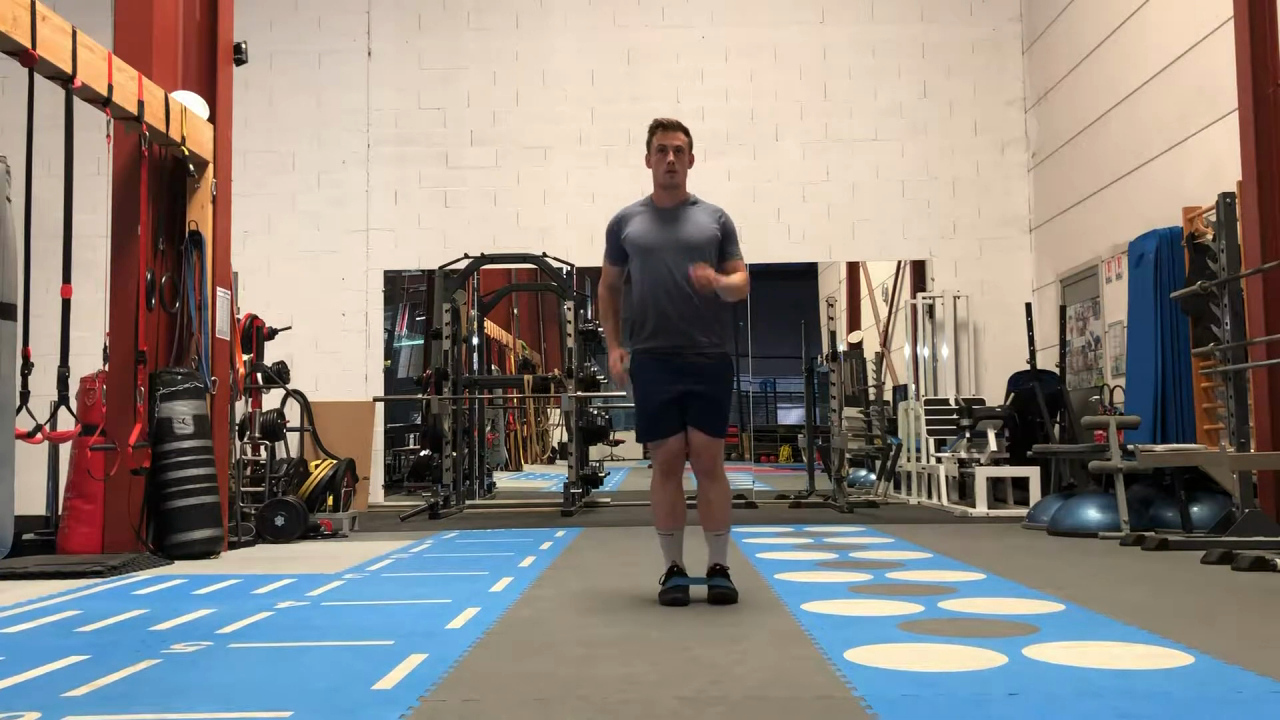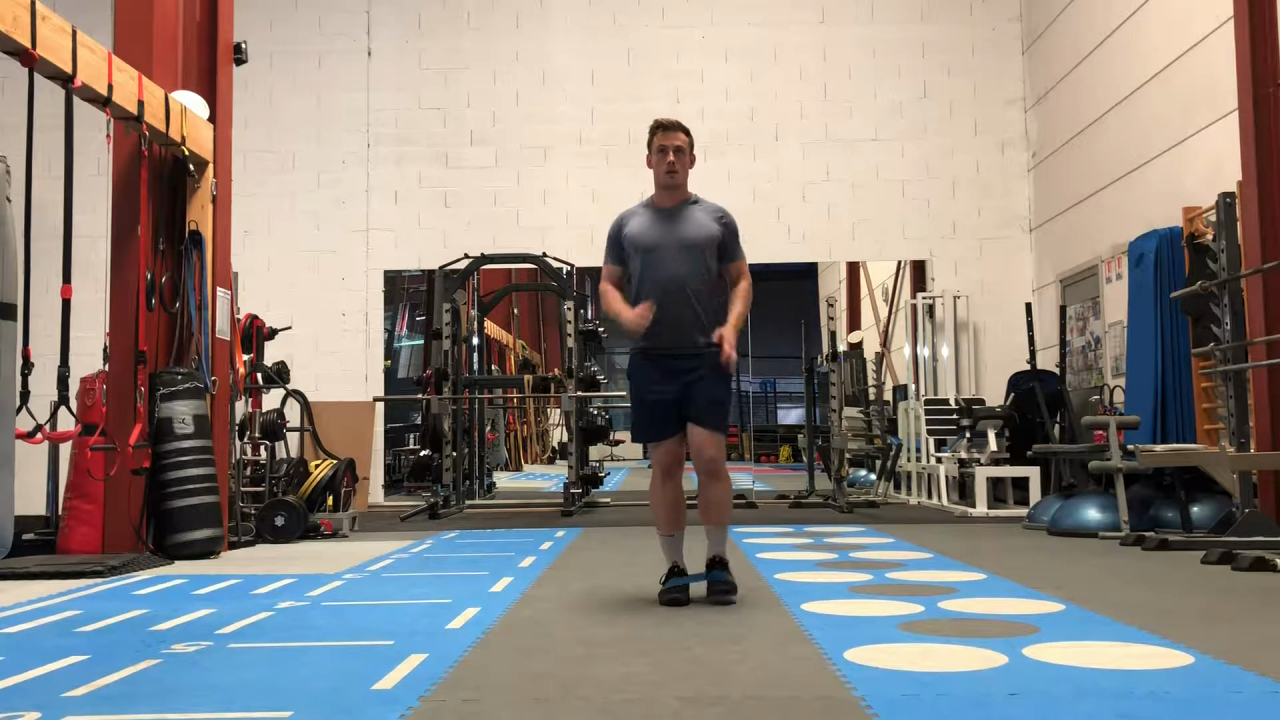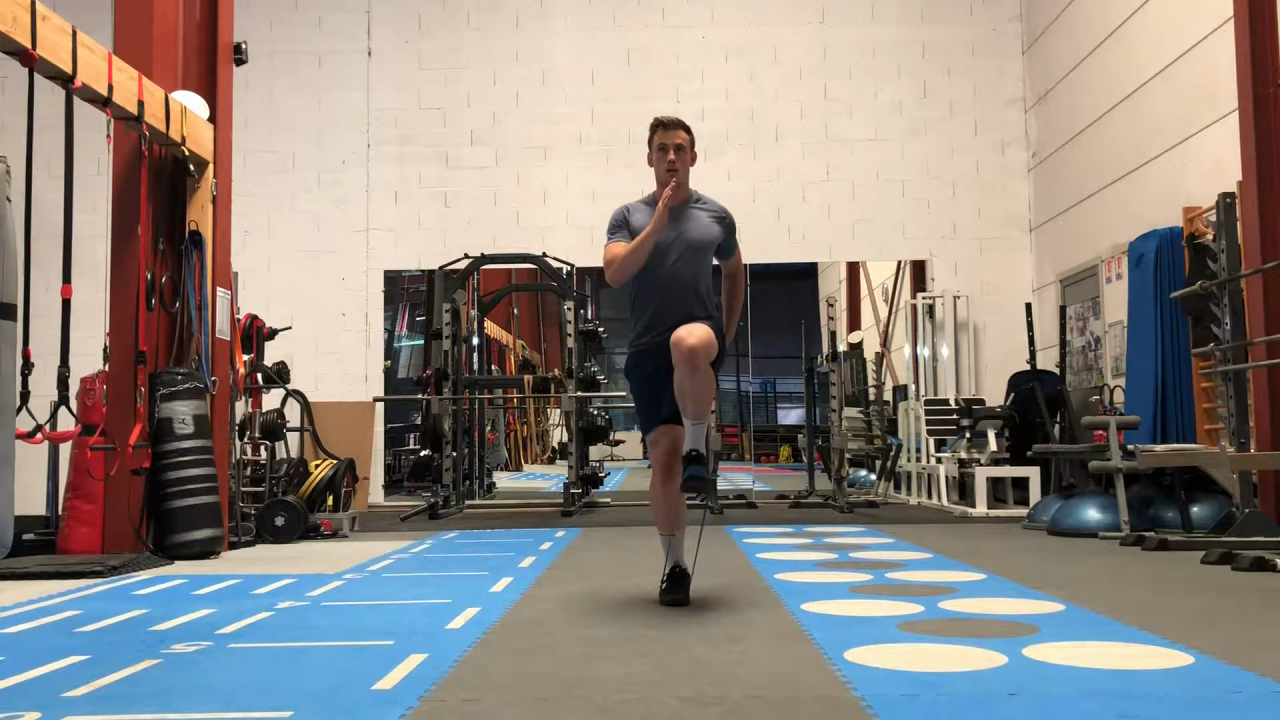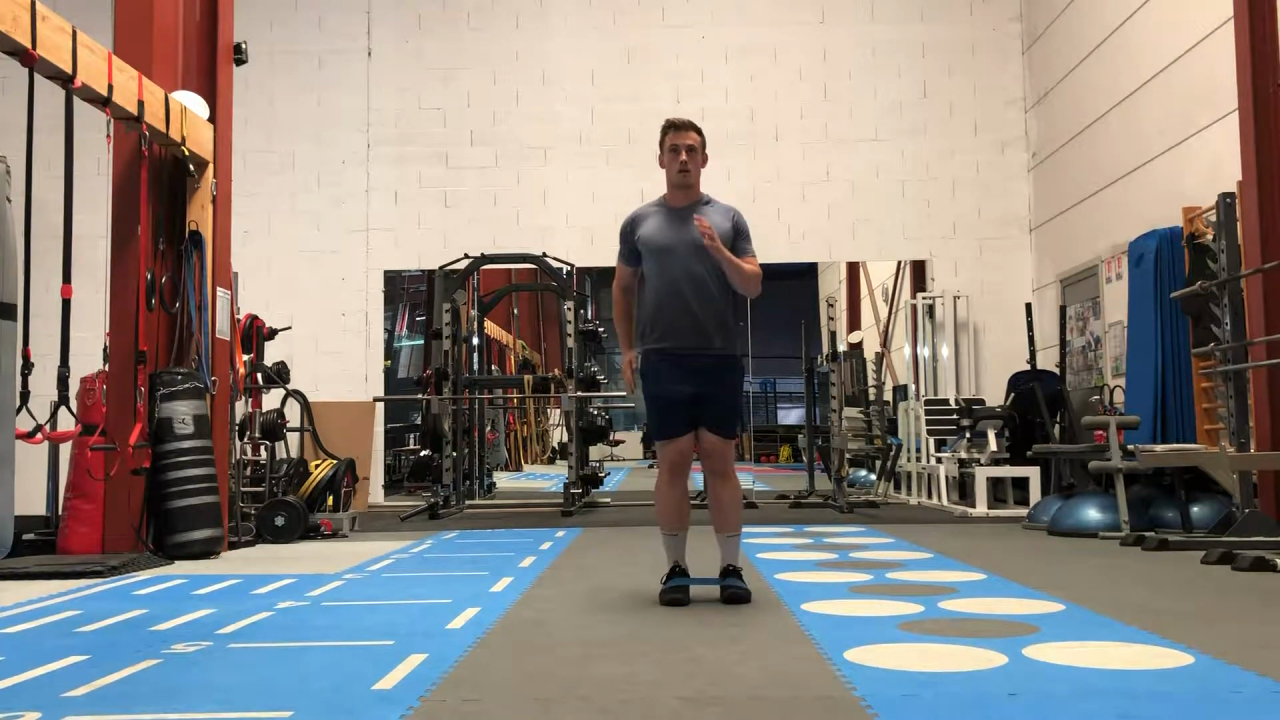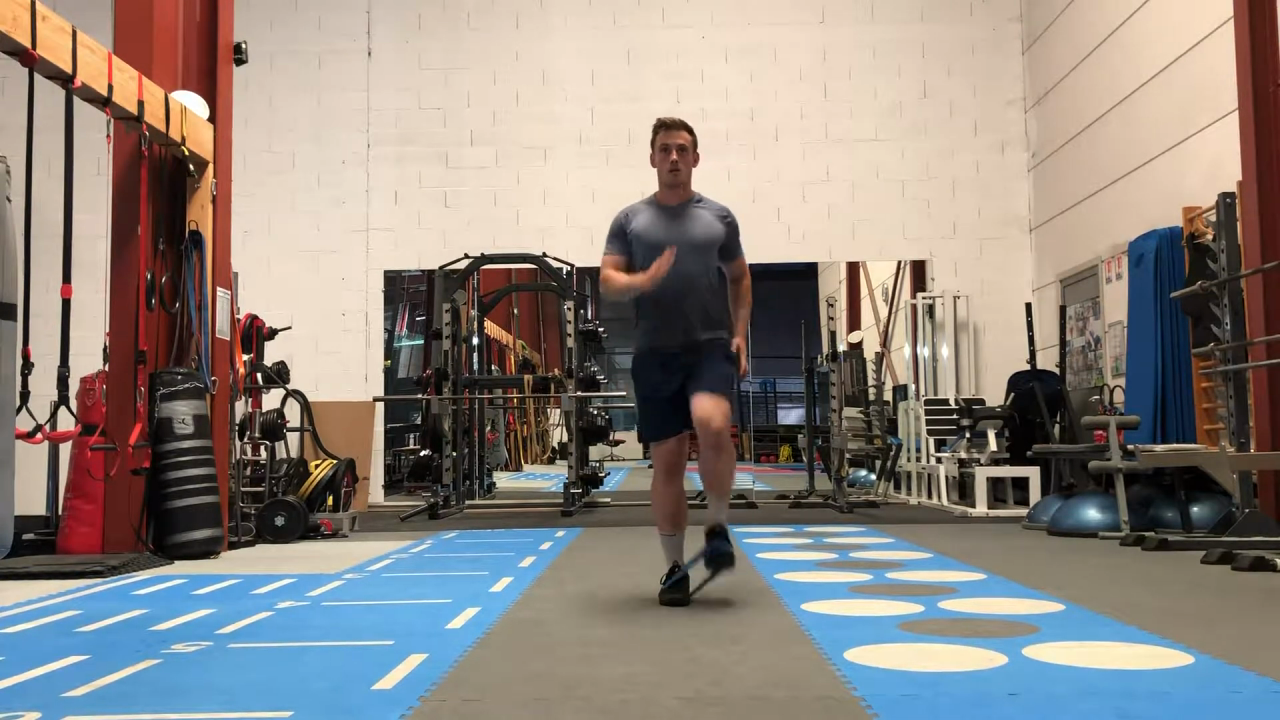
dt=0.7s
person 1, frame 1
left shoulder: (715, 218)
right shoulder: (625, 222)
left elbow: (742, 283)
right elbow: (609, 287)
left wrist: (718, 282)
right wrist: (614, 347)
left hip: (709, 358)
right hip: (652, 361)
left knee: (708, 462)
right knee: (666, 463)
left ankle: (718, 567)
right ankle: (673, 569)
person 1, frame 2
left shoulder: (717, 218)
right shoulder: (627, 223)
left elbow: (741, 279)
right elbow: (608, 285)
left wrist: (731, 328)
right wrist: (625, 315)
left hip: (706, 357)
right hip: (651, 360)
left knee: (709, 459)
right knee: (665, 464)
left ankle: (717, 561)
right ankle: (674, 568)
person 1, frame 3
left shoulder: (717, 215)
right shoulder: (629, 215)
left elbow: (734, 272)
right elbow: (614, 273)
left wrist: (728, 330)
right wrist: (657, 222)
left hip: (698, 332)
right hip: (648, 348)
left knee: (687, 344)
right knee: (662, 458)
left ankle: (696, 450)
right ankle: (675, 568)
person 1, frame 4
left shoulder: (727, 218)
right shoulder: (638, 222)
left elbow: (753, 284)
right elbow: (623, 287)
left wrist: (719, 251)
right wrist: (628, 348)
left hip: (719, 358)
right hip: (662, 360)
left knee: (720, 462)
right knee: (672, 463)
left ankle: (730, 567)
right ankle: (675, 568)
person 1, frame 5
left shoulder: (720, 216)
right shoulder: (630, 219)
left elbow: (740, 278)
right elbow: (607, 282)
left wrist: (740, 335)
right wrist: (643, 281)
left hip: (710, 346)
right hip: (655, 355)
left knee: (713, 427)
right knee: (667, 462)
left ankle: (717, 525)
right ankle: (674, 567)
